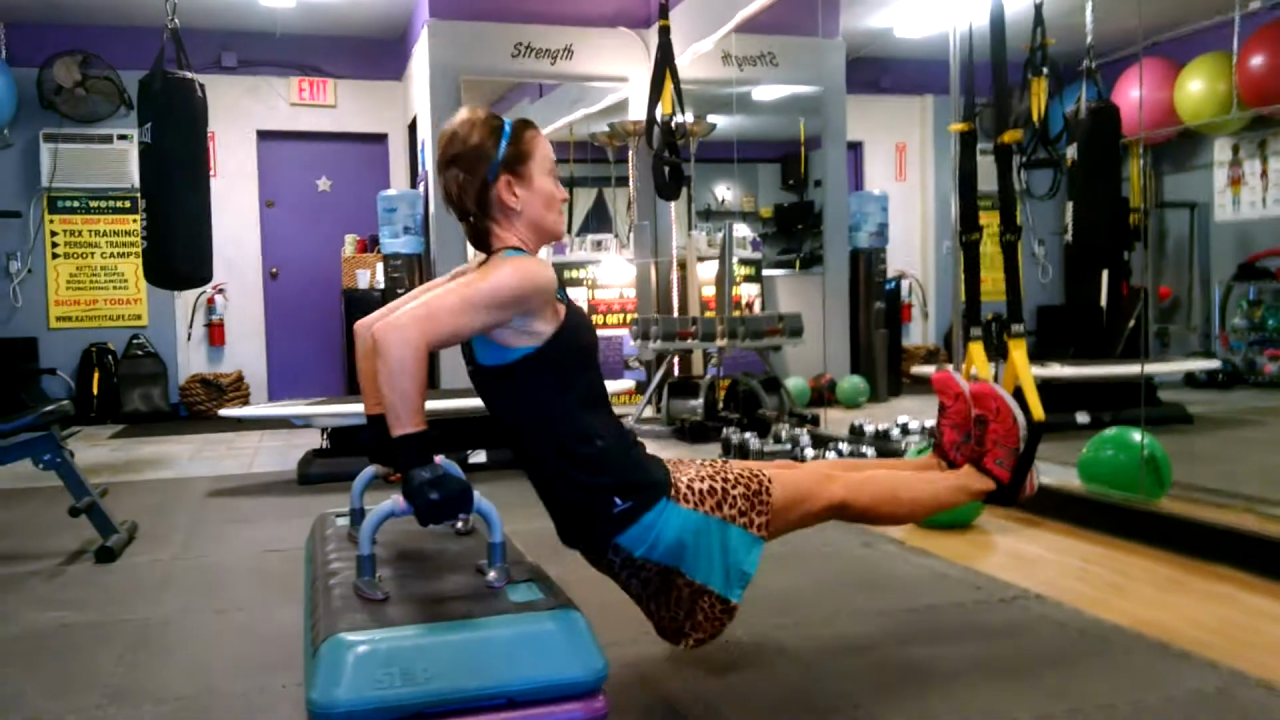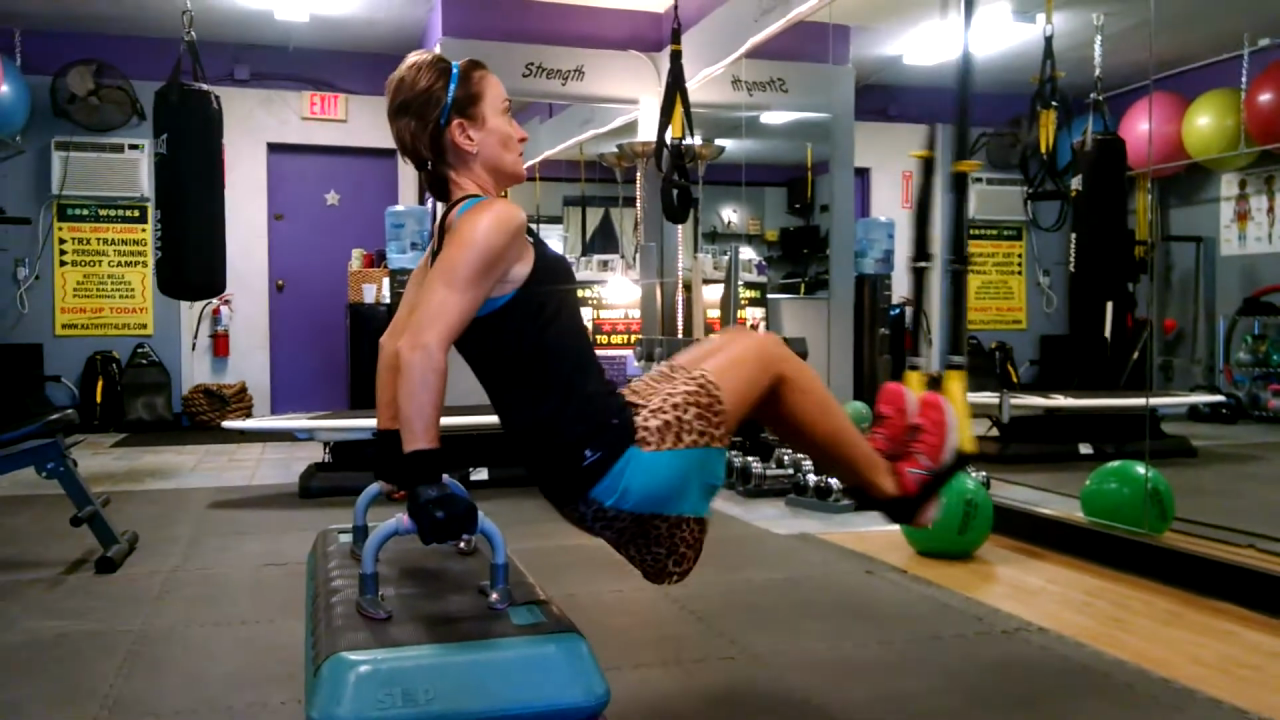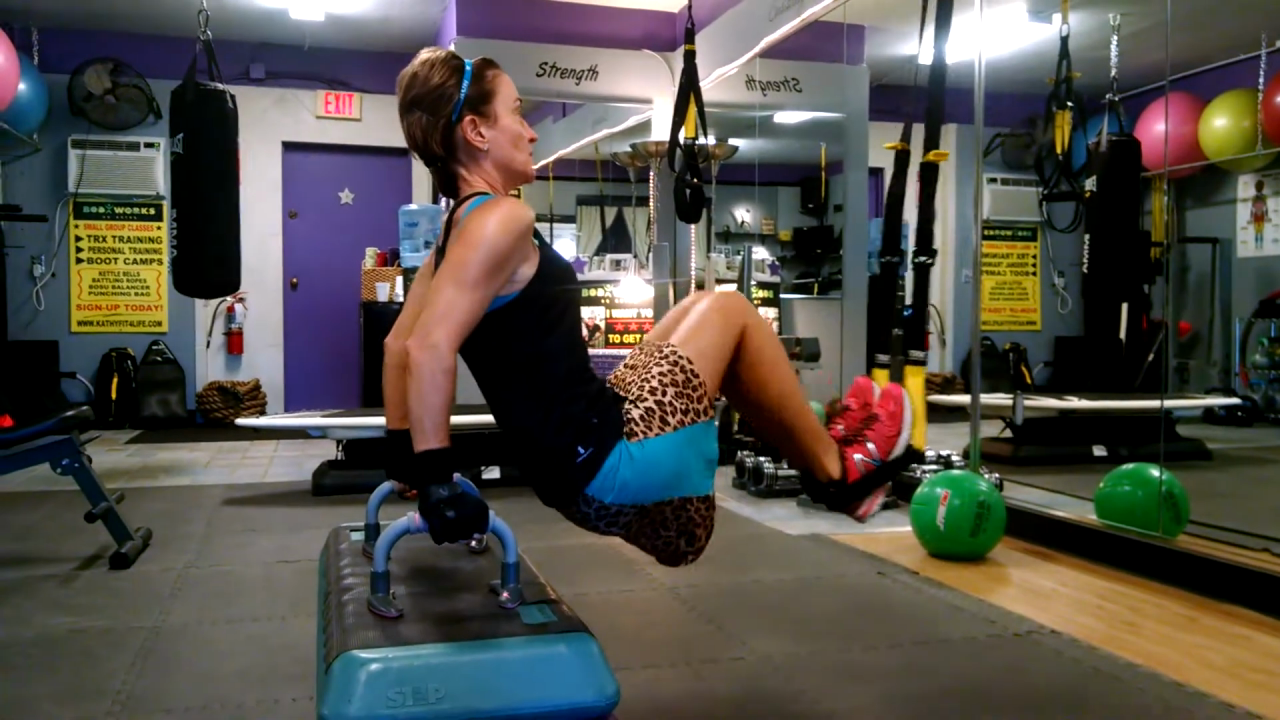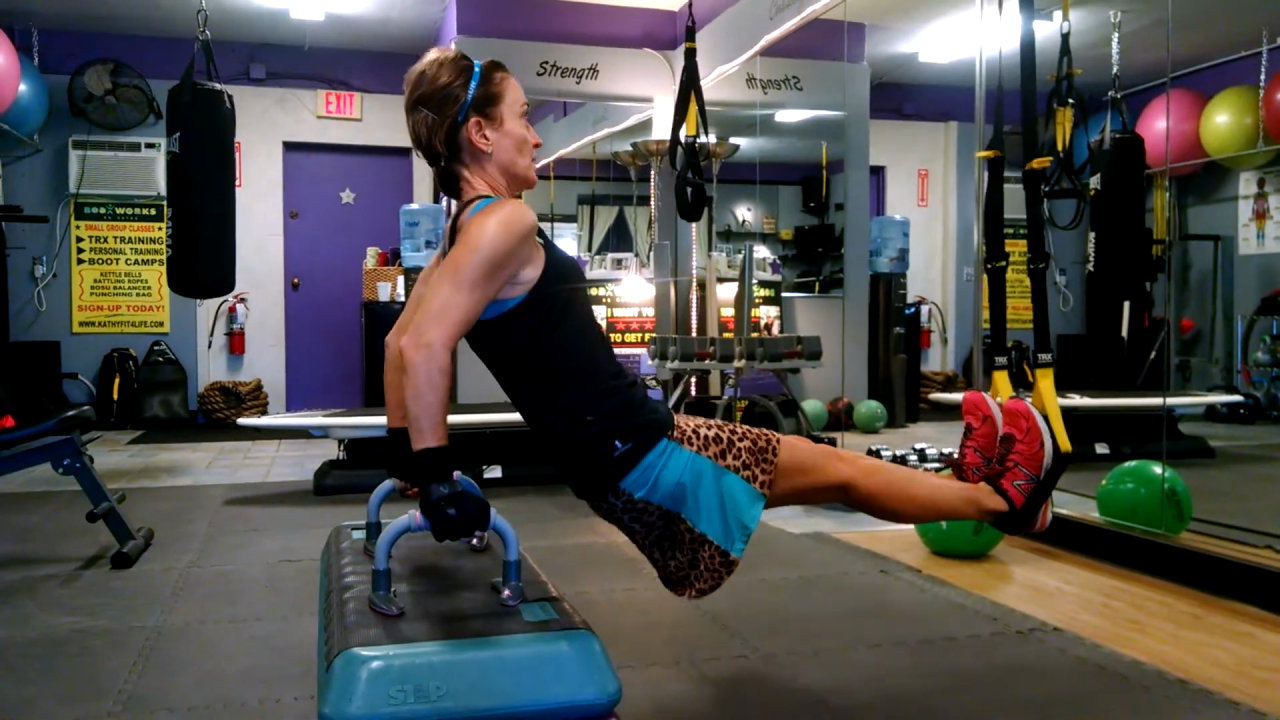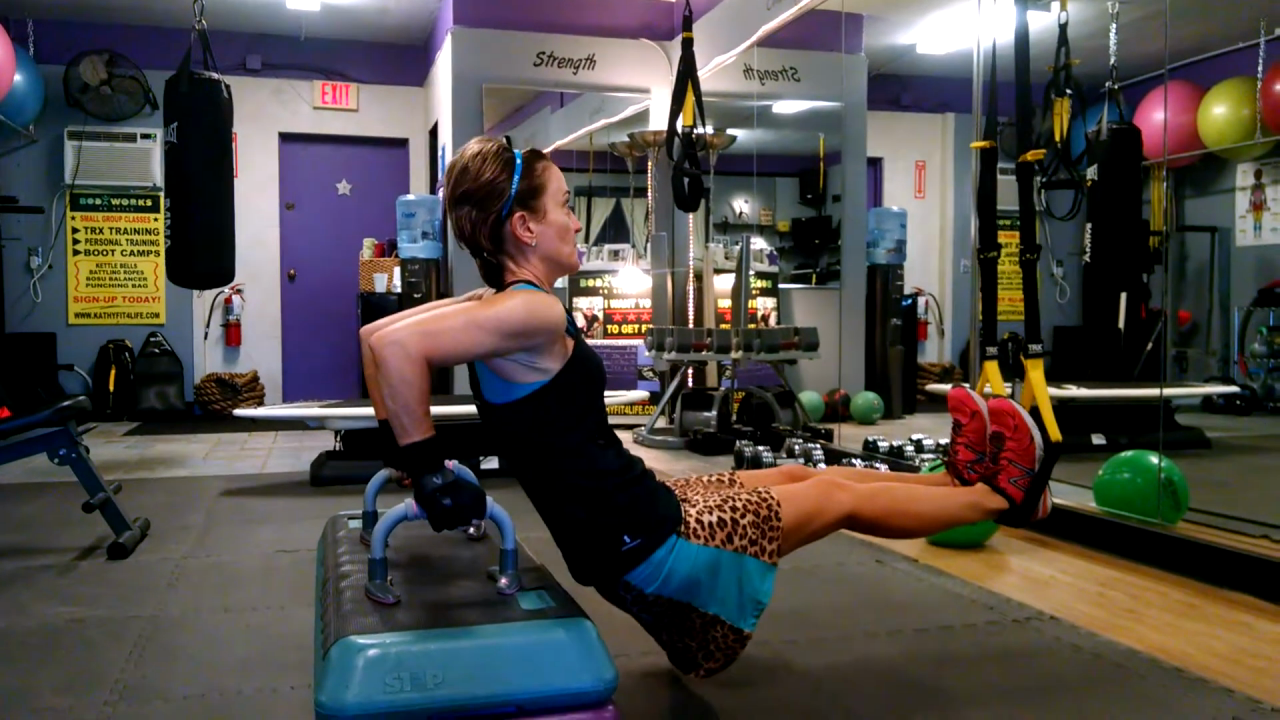
dt=0.7s
person 1, frame 1
left shoulder: (483, 275)
right shoulder: (522, 278)
left elbow: (369, 331)
right elbow: (398, 342)
left wrist: (391, 445)
right wrist: (415, 462)
left hip: (621, 498)
right hip: (632, 515)
left knee: (793, 467)
right knee: (828, 487)
left ankle: (945, 466)
right ankle: (981, 480)
person 1, frame 2
left shoulder: (453, 228)
right shoulder: (494, 222)
left elbow: (395, 347)
right elbow: (422, 350)
left wrist: (395, 461)
right wrist: (426, 481)
left hip: (584, 460)
right hip: (612, 468)
left knee: (734, 349)
right knee: (763, 353)
left ankle: (871, 464)
right ankle: (893, 484)
person 1, frame 3
left shoulder: (460, 228)
right shoulder: (504, 219)
left elbow: (402, 346)
right elbow: (427, 351)
left wrist: (409, 464)
right wrist: (437, 482)
left hip: (571, 466)
right hip: (607, 468)
left knee: (704, 316)
right knee: (729, 309)
left ankle: (829, 446)
right ankle: (836, 467)
person 1, frame 4
left shoulder: (467, 231)
right shoulder: (503, 221)
left elbow: (398, 345)
right elbow: (423, 349)
left wrist: (408, 463)
right wrist: (439, 481)
left hip: (615, 457)
right hip: (638, 458)
left knee: (809, 455)
right knee: (835, 468)
left ankle: (971, 489)
right ankle: (1002, 501)
person 1, frame 5
left shoulder: (495, 306)
right shoulder: (533, 313)
left elbow: (379, 339)
right elbow: (391, 343)
left wrist: (408, 453)
right wrist: (428, 470)
left hip: (634, 515)
right hip: (644, 544)
left knee: (796, 475)
right knee: (836, 494)
left ankle: (960, 481)
right ankle: (999, 497)
